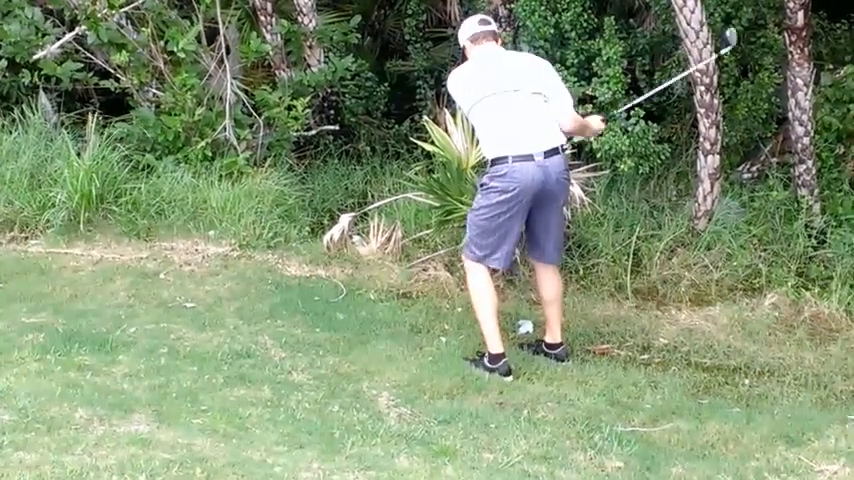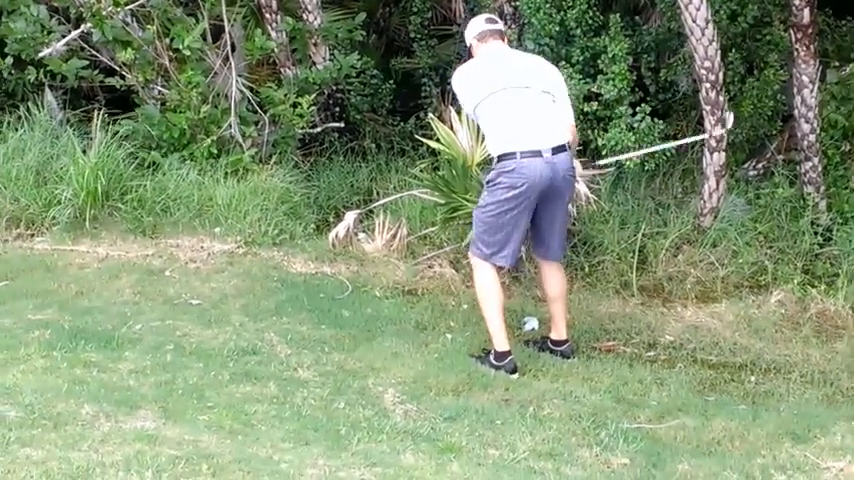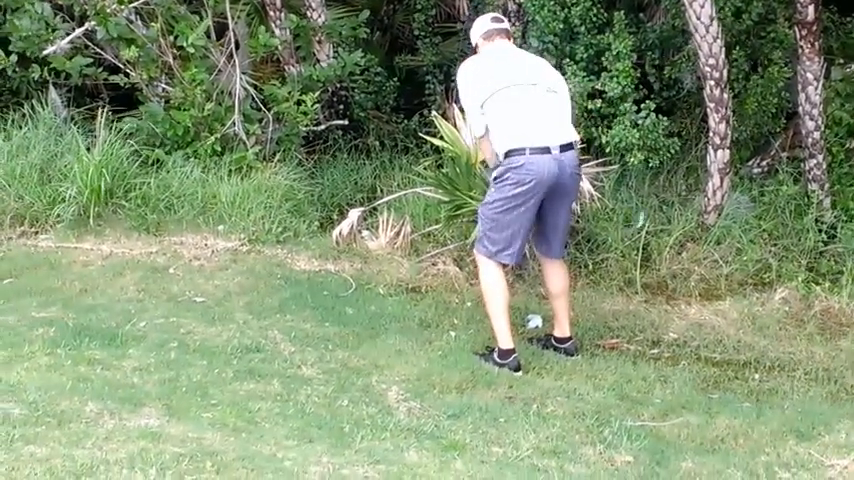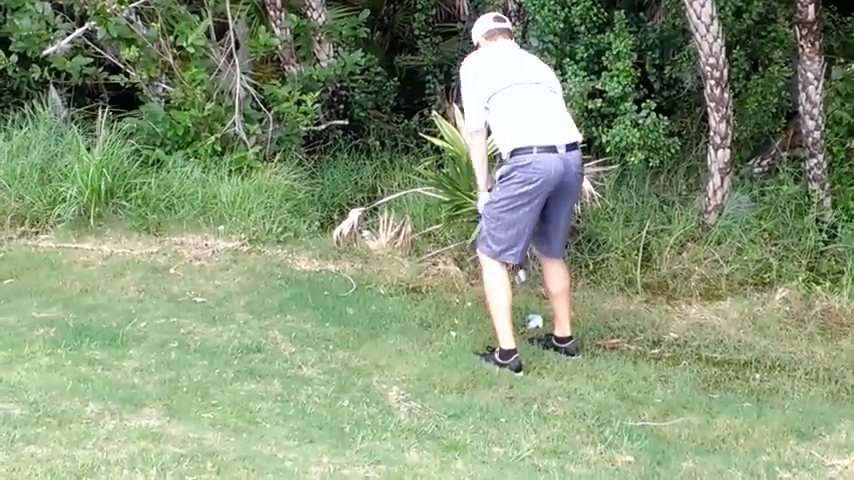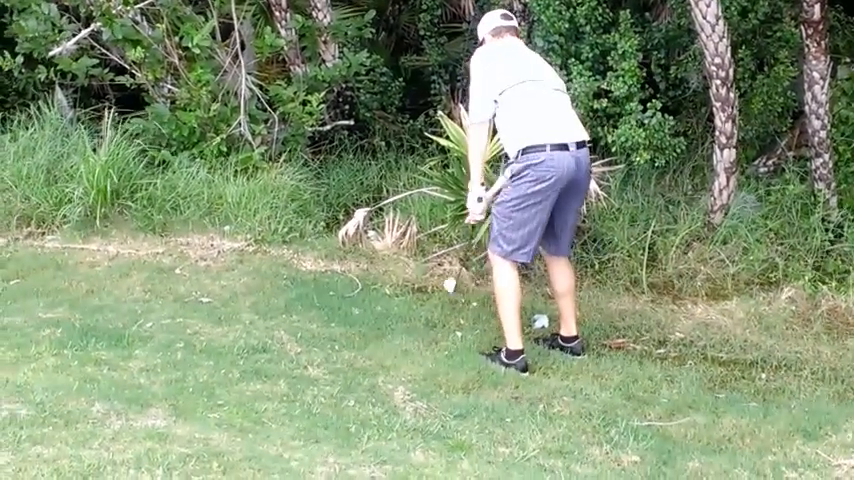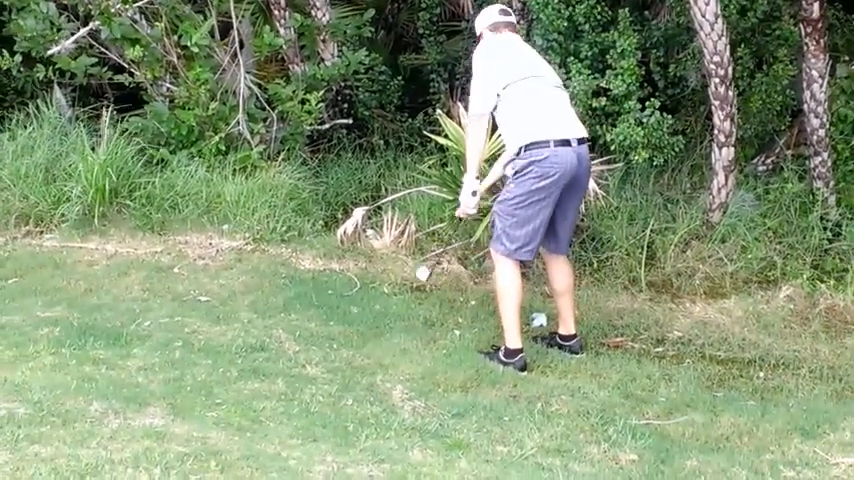
dt=0.1s
person 1, frame 1
left shoulder: (458, 78)
right shoulder: (533, 62)
right elbow: (568, 122)
right wrist: (588, 124)
left hip: (509, 170)
right hip: (553, 163)
left knee: (476, 261)
right knee: (545, 258)
left ankle: (495, 356)
right ankle: (554, 342)
person 1, frame 2
left shoulder: (465, 74)
right shoulder: (541, 64)
right elbow: (570, 130)
left hip: (517, 165)
right hip: (559, 161)
left knee: (482, 259)
right knee: (549, 255)
left ankle: (501, 353)
right ankle: (559, 339)
person 1, frame 3
left shoulder: (470, 68)
right shoulder: (543, 66)
left elbow: (481, 137)
left wrist: (503, 170)
left hip: (523, 162)
right hip: (566, 158)
left knee: (487, 256)
right knee: (551, 252)
left ankle: (505, 351)
right ankle: (563, 336)
person 1, frame 4
left shoulder: (476, 61)
right shoulder: (541, 66)
left elbow: (475, 132)
left wrist: (484, 189)
right wrist: (498, 190)
left hip: (530, 161)
right hip: (570, 157)
left knee: (491, 256)
right knee: (551, 252)
left ankle: (506, 352)
right ankle: (563, 336)
person 1, frame 5
left shoulder: (485, 56)
right shoulder: (542, 64)
left elbow: (478, 125)
left wrist: (476, 186)
right wrist: (500, 188)
left hip: (540, 159)
right hip: (578, 155)
left knee: (502, 255)
right knee: (557, 251)
left ankle: (513, 352)
right ankle: (569, 336)
person 1, frame 6
left shoulder: (489, 50)
right shoulder: (534, 58)
left elbow: (479, 119)
left wrist: (471, 180)
right wrist: (486, 184)
left hip: (543, 156)
right hip: (578, 153)
left knee: (504, 252)
right knee: (555, 249)
left ankle: (512, 351)
right ankle: (568, 335)
